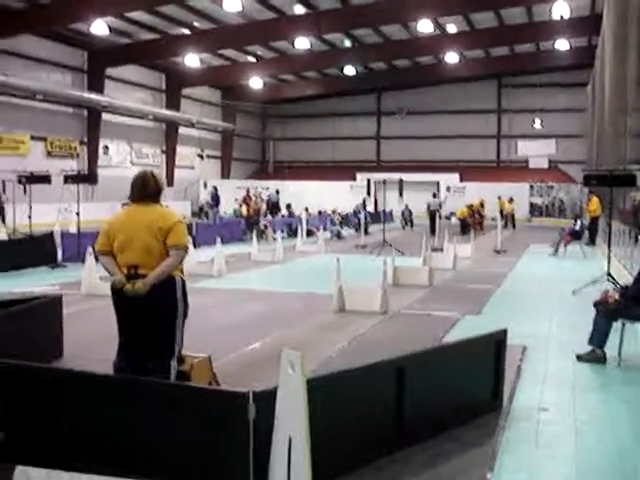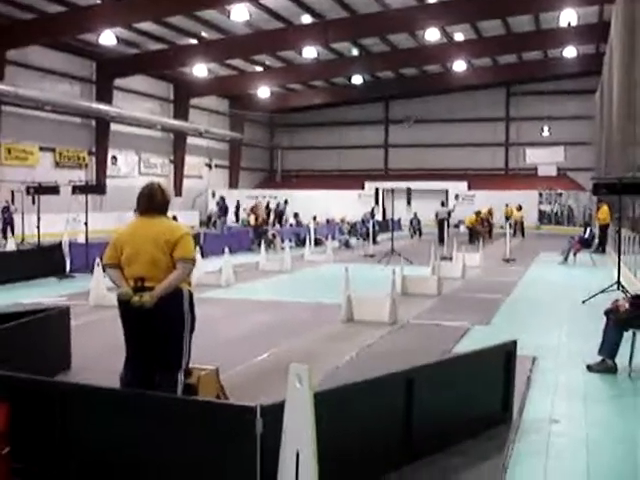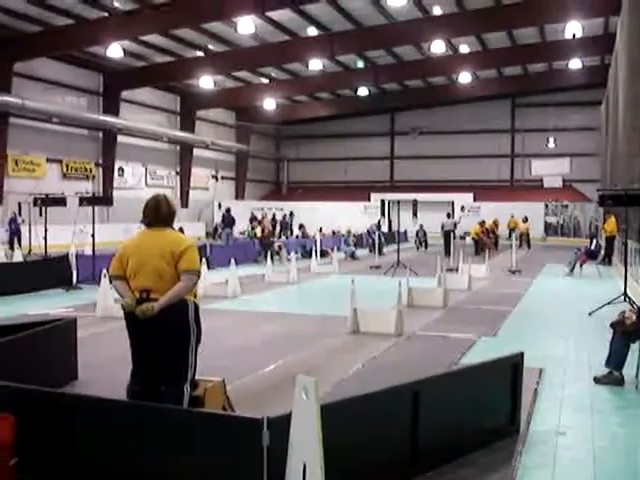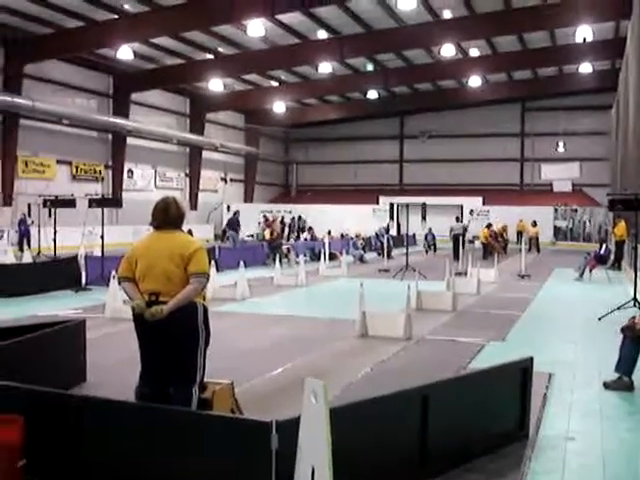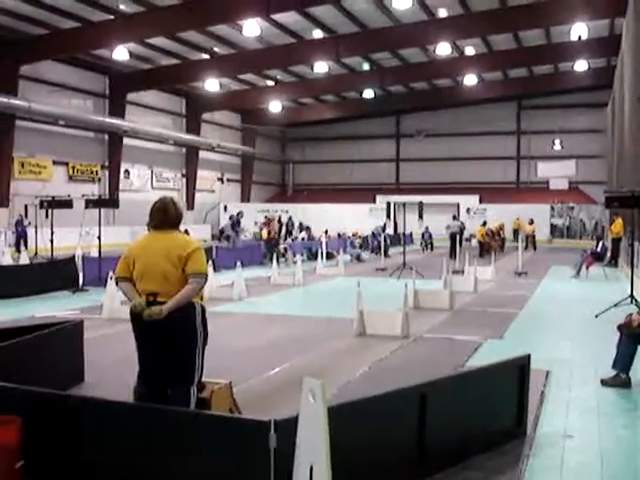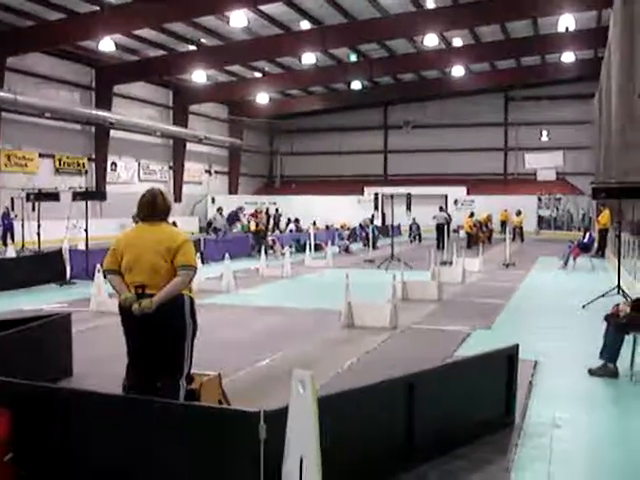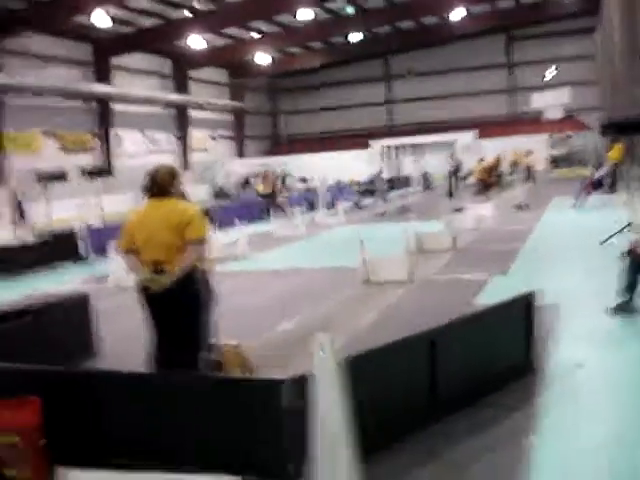
dt=0.5s
person 1, frame 1
left shoulder: (117, 219)
right shoulder: (170, 219)
left elbow: (102, 252)
right elbow: (177, 255)
left wrist: (117, 275)
right wrist: (149, 280)
left hip: (125, 290)
right hip: (162, 289)
left knee: (128, 347)
right knee: (163, 351)
person 1, frame 2
left shoulder: (124, 232)
right shoulder: (177, 231)
left elbow: (110, 265)
right elbow: (184, 268)
left wrist: (124, 287)
right wrist: (156, 293)
left hip: (132, 303)
right hip: (169, 301)
left knee: (136, 360)
right knee: (171, 364)
person 1, frame 3
left shoulder: (130, 244)
right shoulder: (182, 243)
left elbow: (116, 276)
right elbow: (188, 280)
left wrist: (129, 299)
right wrist: (159, 304)
left hip: (138, 314)
right hip: (175, 313)
left knee: (142, 372)
right knee: (177, 376)
person 1, frame 4
left shoulder: (139, 246)
right shoulder: (191, 245)
left elbow: (125, 278)
right elbow: (198, 283)
left wrist: (138, 300)
right wrist: (169, 307)
left hip: (147, 317)
right hip: (184, 315)
left knee: (150, 374)
right knee: (185, 378)
person 1, frame 5
left shoulder: (136, 246)
right shoulder: (189, 245)
left elbow: (122, 278)
right elbow: (196, 283)
left wrist: (136, 300)
right wrist: (167, 307)
left hip: (145, 316)
right hip: (181, 316)
left knee: (148, 374)
right knee: (184, 378)
person 1, frame 6
left shoulder: (124, 238)
right shoulder: (177, 237)
left elbow: (110, 270)
right elbow: (185, 275)
left wrist: (125, 294)
right wrist: (157, 300)
left hip: (133, 308)
right hip: (170, 307)
left knee: (138, 365)
right knee: (174, 369)
person 1, frame 7
left shoulder: (136, 217)
right shoulder: (187, 211)
left elbow: (127, 251)
right elbow: (196, 250)
left wrist: (143, 274)
right wrist: (173, 276)
left hip: (153, 284)
right hip: (185, 281)
left knee: (165, 339)
right knee: (193, 339)
